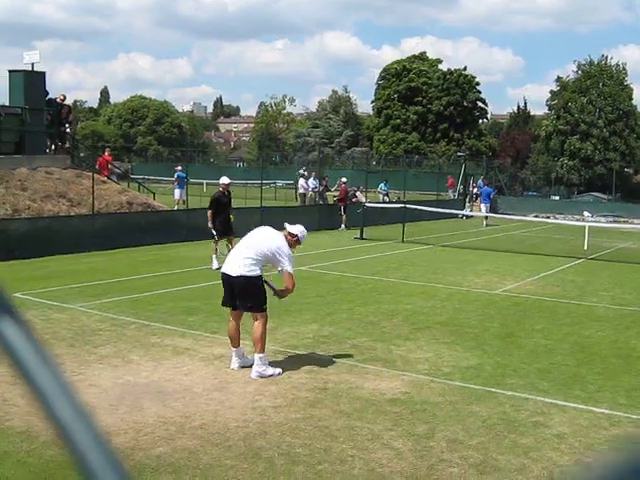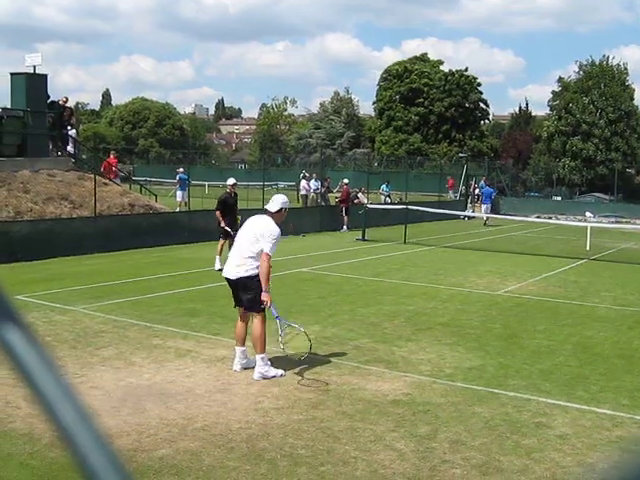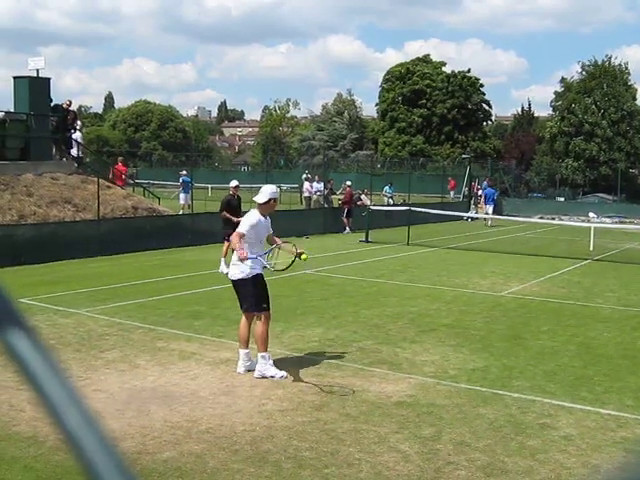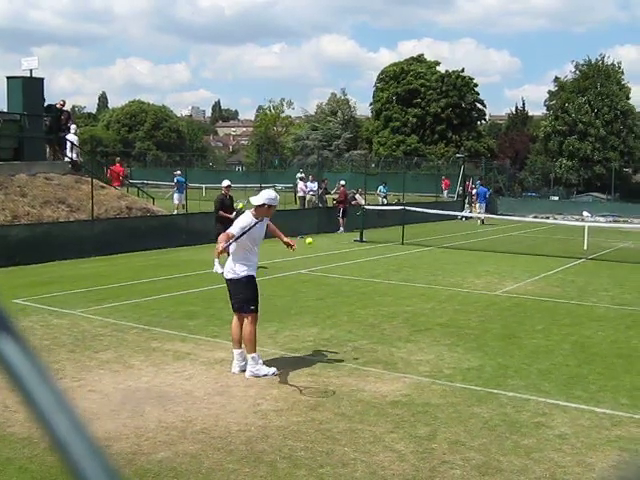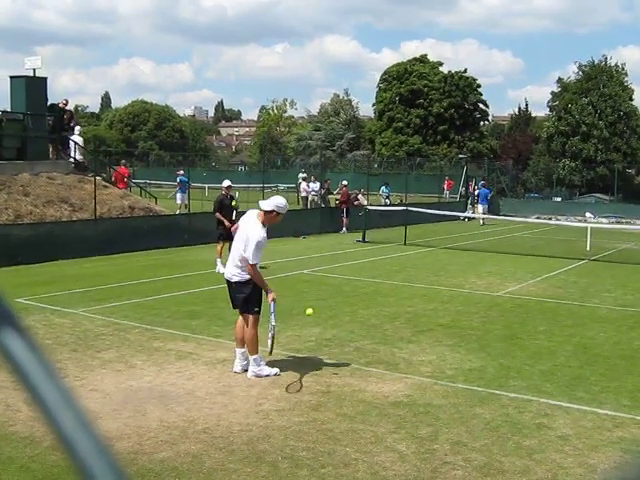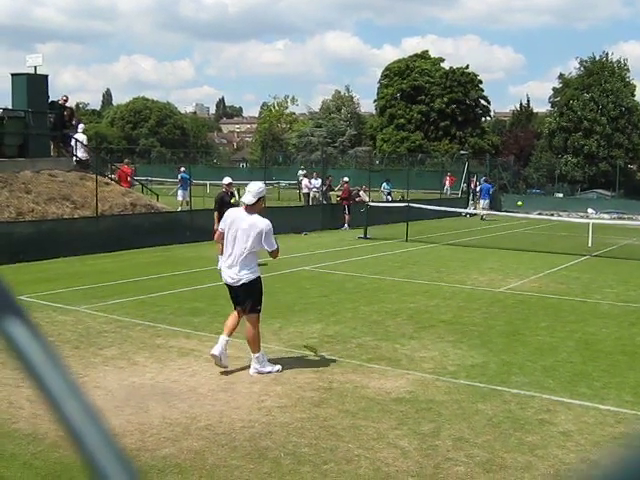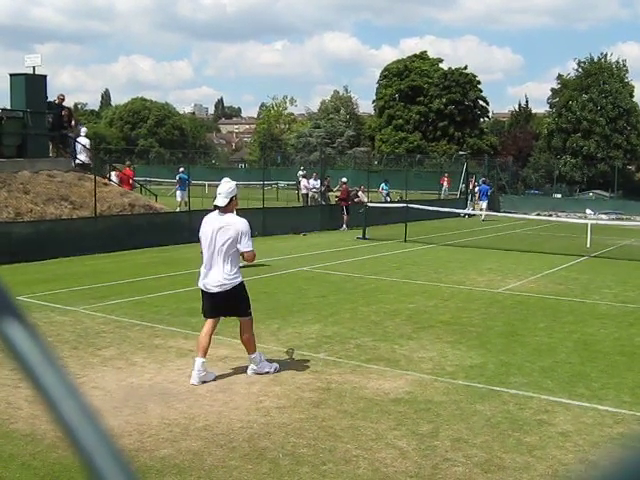
dt=0.3s
person 1, frame 1
left shoulder: (265, 230)
right shoulder: (285, 250)
right elbow: (290, 286)
right wrist: (281, 293)
left hip: (227, 269)
right hip: (246, 274)
left knee: (235, 316)
right knee: (260, 317)
left ankle: (237, 358)
right ankle: (260, 366)
person 1, frame 2
left shoulder: (254, 219)
right shoulder: (273, 230)
right elbow: (265, 261)
right wrist: (265, 291)
left hip: (230, 271)
right hip: (247, 273)
left knee: (243, 314)
right knee: (258, 317)
left ankle: (240, 359)
right ankle: (262, 367)
person 1, frame 3
left shoulder: (264, 219)
right shoulder: (253, 219)
left elbow: (271, 238)
right elbow: (236, 236)
right wrist: (239, 250)
left hip: (241, 274)
right hip: (248, 274)
left knee: (248, 316)
right knee: (263, 316)
left ankle: (244, 361)
right ankle: (264, 366)
person 1, frame 4
left shoulder: (261, 218)
right shoulder: (246, 221)
left elbow: (269, 225)
right elbow: (225, 236)
left wrist: (283, 238)
right wrist: (222, 244)
left hip: (242, 273)
right hip: (241, 274)
left knee: (239, 316)
right knee: (250, 317)
left ankle: (238, 361)
right ankle: (253, 366)
person 1, frame 5
left shoulder: (251, 213)
right shoulder: (259, 235)
left elbow: (235, 228)
right elbow: (251, 268)
right wrist: (268, 291)
left hip: (232, 273)
right hip: (244, 277)
left knee: (243, 317)
right knee: (251, 319)
left ankle: (241, 361)
right ankle: (256, 366)
person 1, frame 6
left shoulder: (230, 214)
right shoulder: (263, 224)
left elbow: (218, 239)
right elbow: (274, 253)
right wrist: (271, 242)
left hip: (228, 274)
right hip: (248, 276)
left knee: (239, 311)
right knee: (252, 318)
left ankle: (221, 347)
right ankle: (258, 363)
person 1, frame 7
left shoulder: (207, 220)
right shoulder: (240, 224)
right elbow: (249, 258)
left hip: (208, 281)
right hip: (230, 282)
left knee: (210, 324)
right knee: (245, 321)
left ankle: (199, 370)
right ankle: (257, 363)
